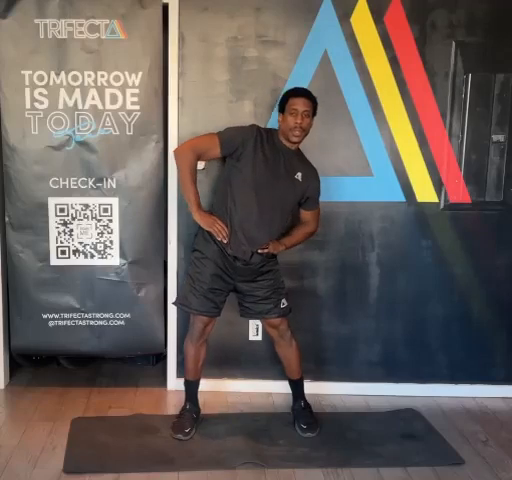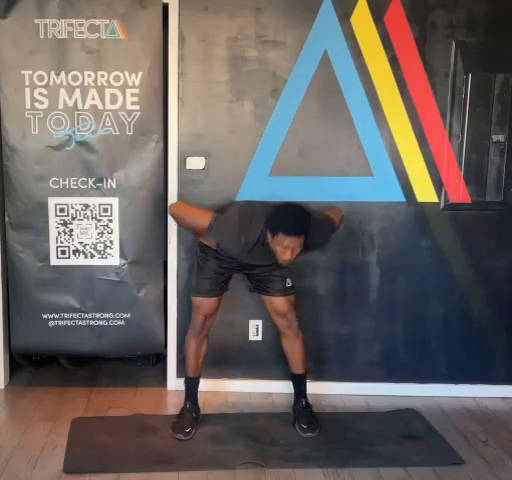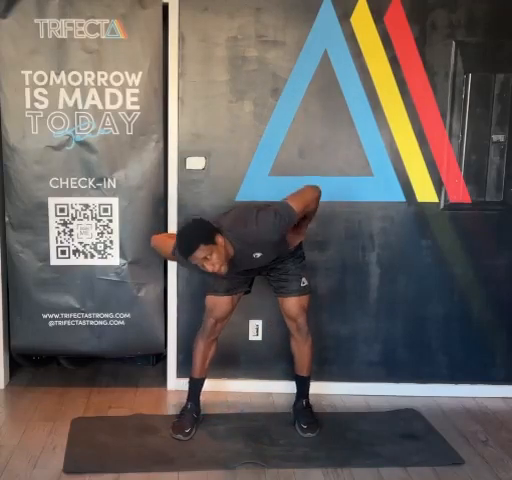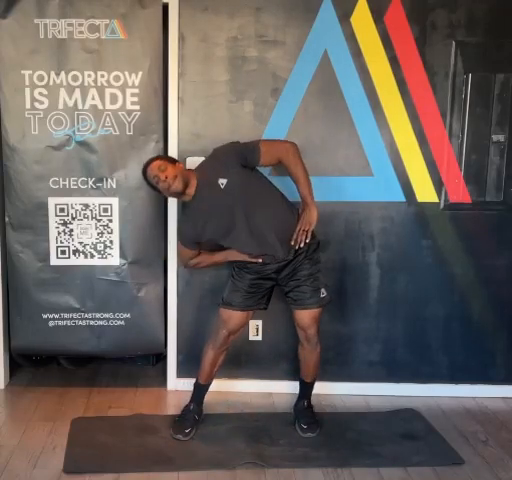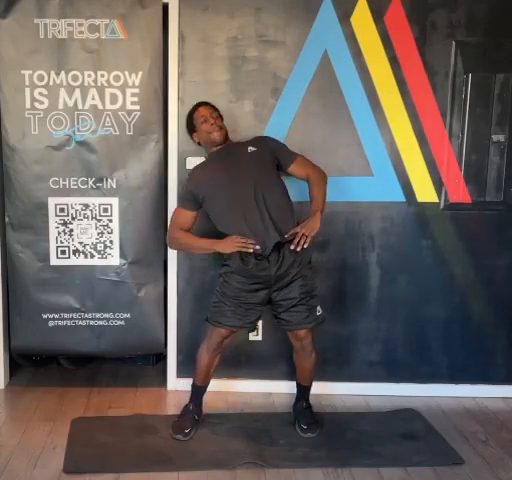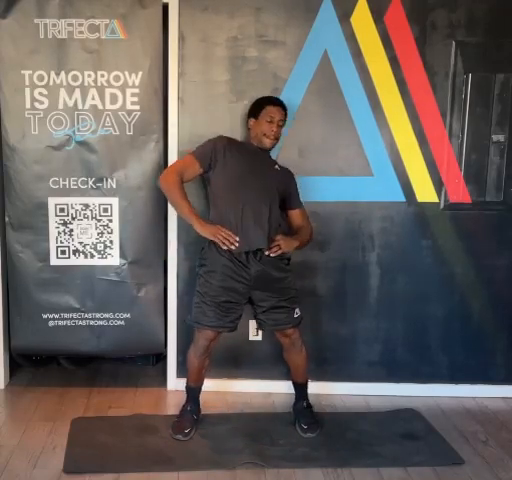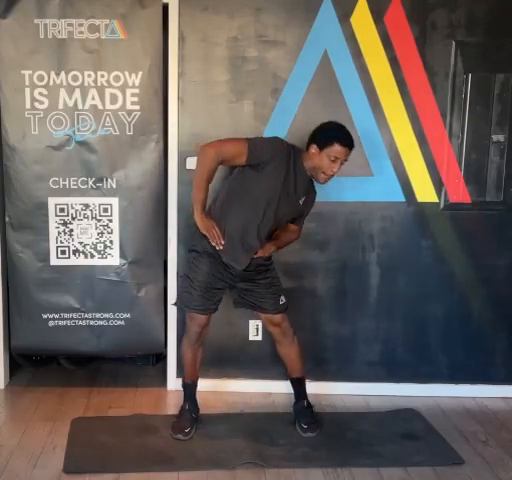
dt=0.7s
person 1, frame 1
left shoulder: (308, 174)
right shoulder: (248, 138)
left elbow: (310, 223)
right elbow: (186, 151)
left wrist: (282, 243)
right wrist: (198, 211)
left hip: (261, 264)
right hip: (215, 254)
left knee: (281, 330)
right knee: (199, 329)
left ankle: (300, 403)
right ankle: (190, 406)
person 1, frame 2
left shoulder: (315, 233)
right shoulder: (236, 231)
left elbow: (335, 213)
right elbow: (177, 209)
right wrist: (203, 235)
left hip: (262, 260)
right hip: (219, 252)
left knee: (288, 320)
right knee: (201, 320)
left ankle: (301, 403)
right ankle: (190, 405)
person 1, frame 3
left shoulder: (262, 228)
right shoulder: (194, 254)
left elbow: (312, 192)
right elbow: (158, 240)
left wrist: (299, 231)
left hip: (281, 252)
right hip: (232, 259)
left knee: (298, 322)
right knee: (212, 324)
left ankle: (302, 402)
right ankle: (192, 406)
person 1, frame 4
left shoulder: (224, 159)
right shoulder: (189, 222)
left elbow: (287, 149)
right elbow: (190, 259)
left wrist: (309, 206)
right wrist: (231, 253)
left hip: (298, 253)
right hip: (252, 266)
left knee: (308, 331)
right knee: (224, 332)
left ankle: (304, 403)
right ankle: (194, 406)
person 1, frame 5
left shoulder: (262, 146)
right shoulder: (198, 178)
left elbow: (314, 173)
right elbow: (175, 235)
left wrist: (315, 217)
right wrist: (220, 244)
left hip: (290, 259)
right hip: (243, 267)
left knee: (302, 338)
right knee: (217, 336)
left ankle: (302, 404)
right ankle: (194, 406)
person 1, frame 6
left shoulder: (283, 175)
right shoulder: (222, 148)
left elbow: (304, 228)
right elbow: (168, 178)
left wrist: (294, 241)
right wrist: (200, 224)
left hip: (271, 264)
right hip: (224, 260)
left knee: (291, 336)
right knee: (204, 337)
left ankle: (302, 404)
right ankle: (191, 407)
person 1, frame 7
left shoulder: (308, 193)
right shoulder: (276, 151)
right elbow: (210, 151)
left wrist: (273, 244)
right wrist: (200, 213)
left hip: (255, 261)
right hip: (212, 252)
left knee: (281, 325)
right knee: (196, 327)
left ankle: (302, 403)
right ankle: (189, 406)
